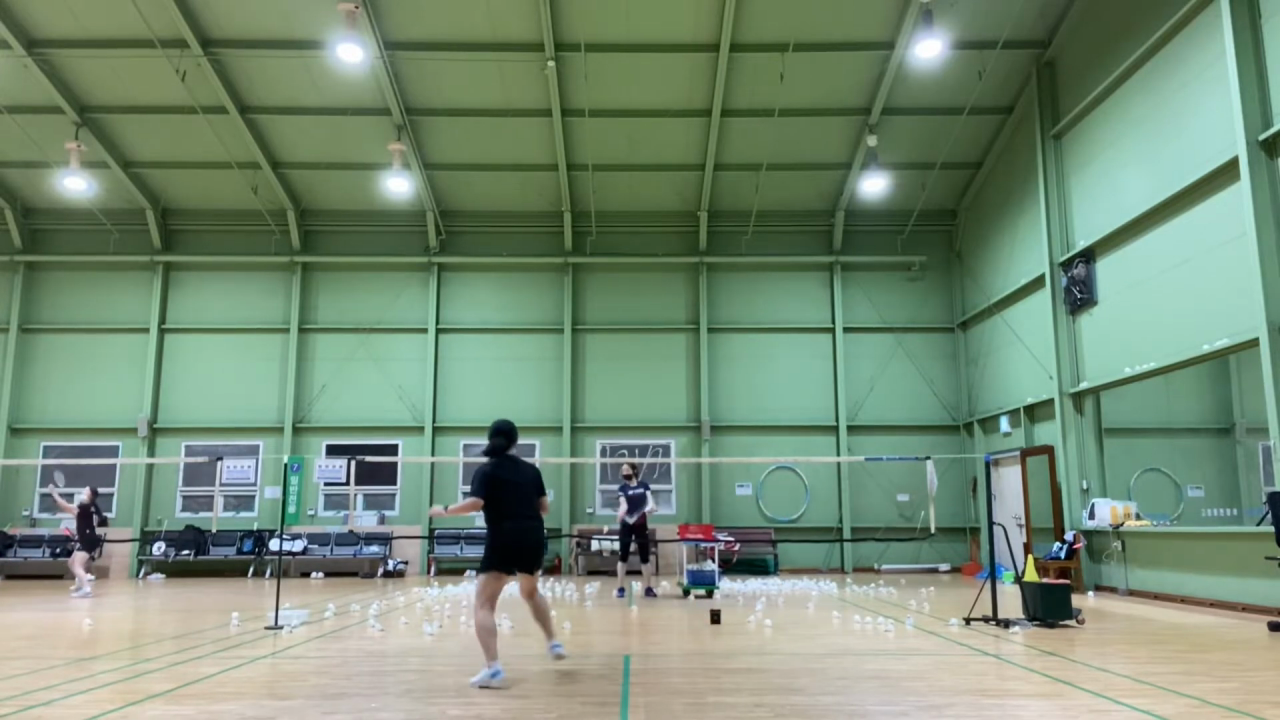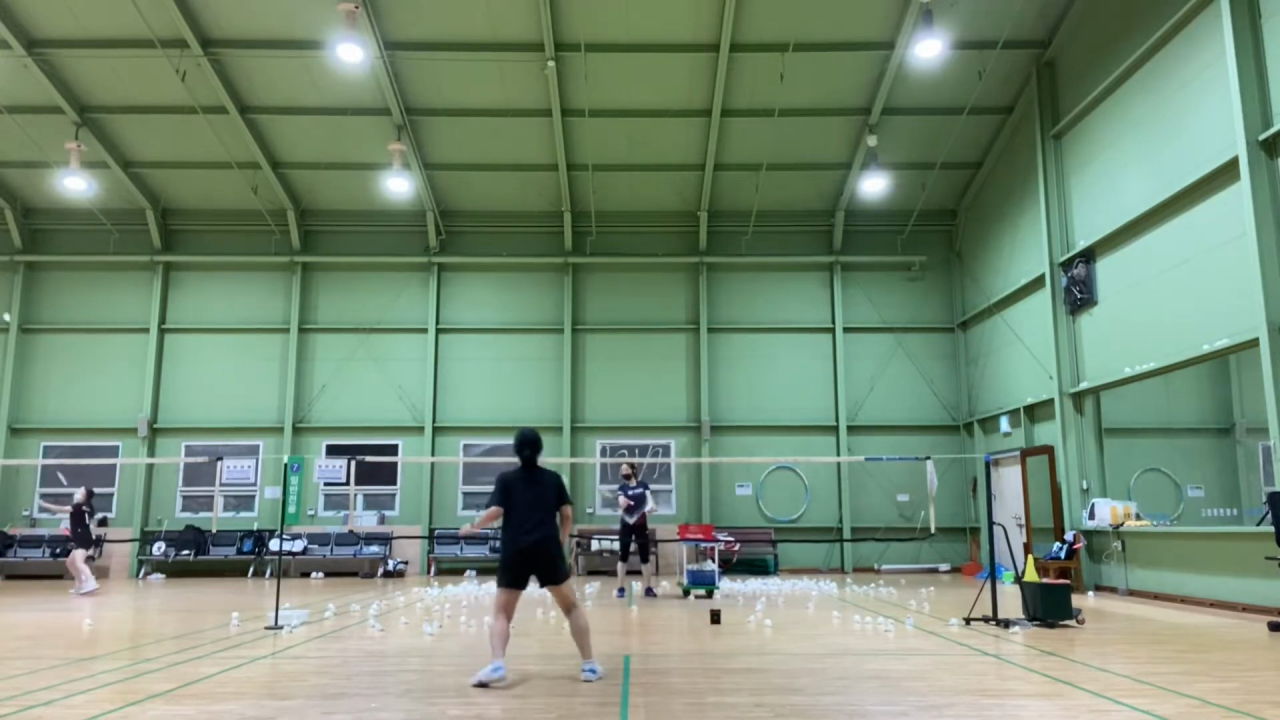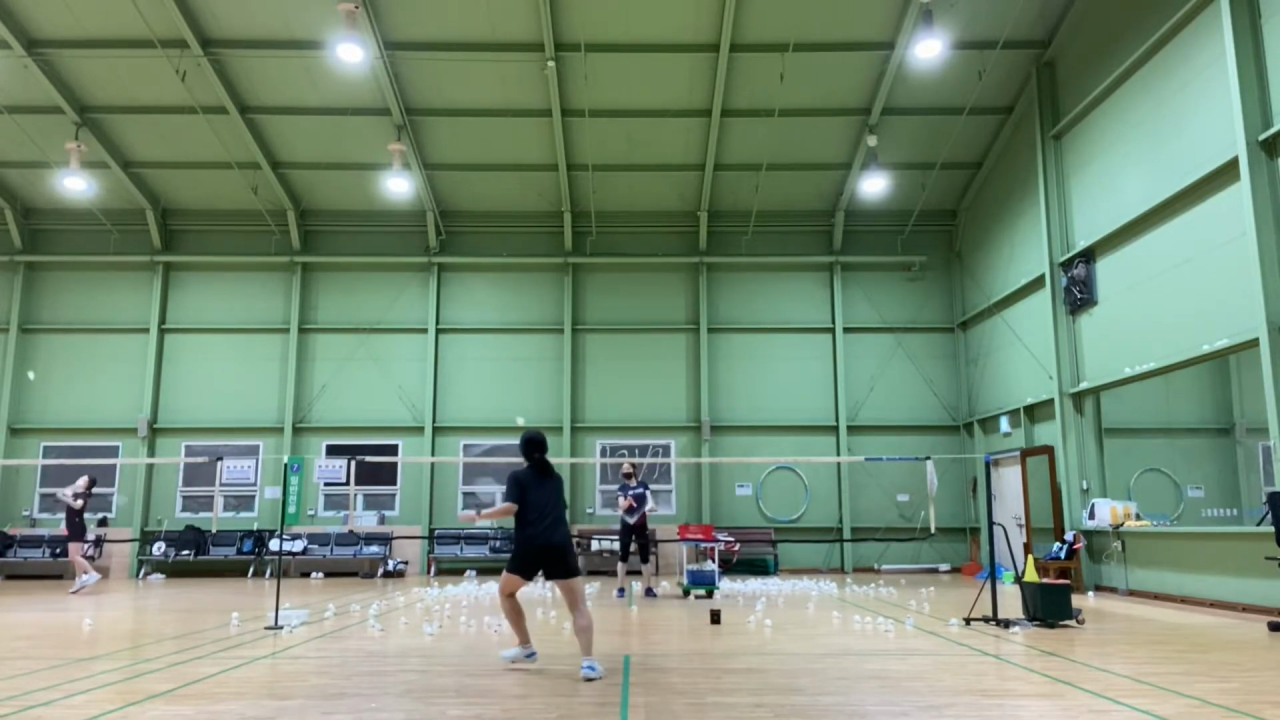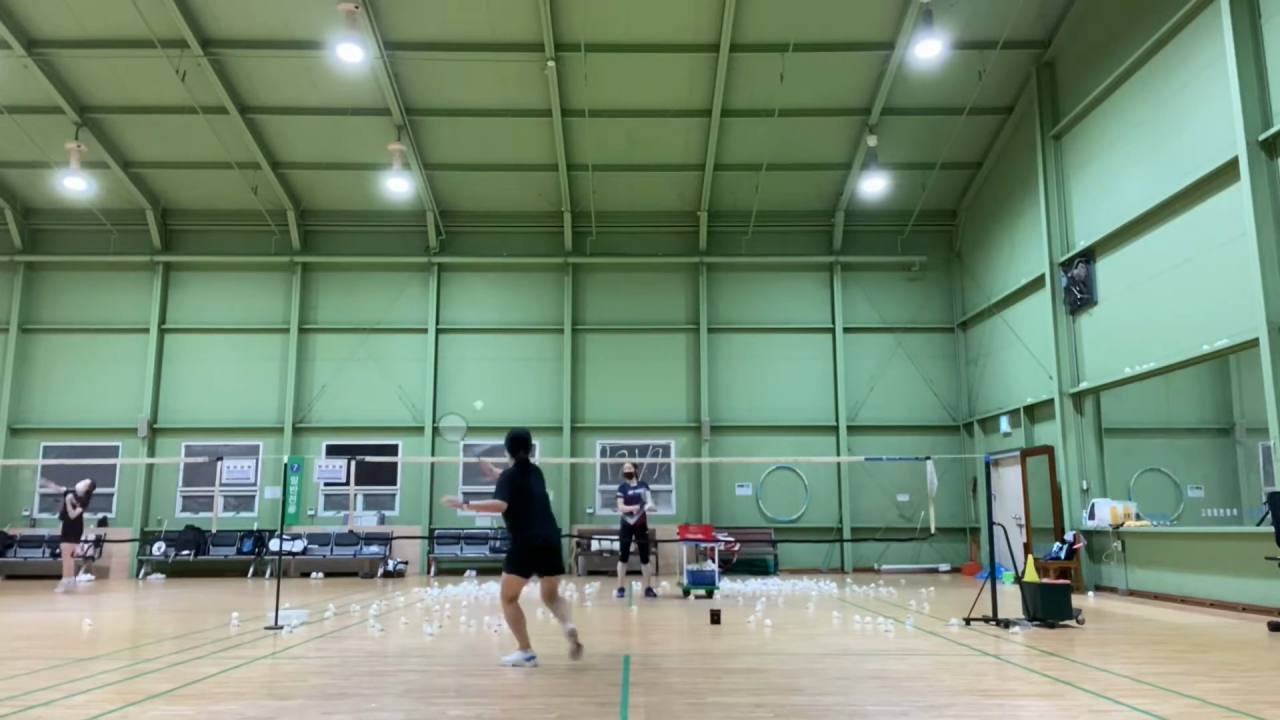
dt=0.2s
person 1, frame 1
left shoulder: (486, 470)
right shoulder: (530, 469)
left elbow: (475, 504)
right elbow: (544, 506)
left wrist: (445, 511)
left hip: (502, 541)
right hip: (533, 540)
left knee: (483, 606)
right knee: (530, 592)
left ankle: (493, 668)
right ankle: (553, 644)
person 1, frame 2
left shoulder: (506, 479)
right shoulder: (553, 478)
left elbow: (495, 512)
right elbow: (567, 516)
left wrist: (473, 526)
right wrist: (560, 542)
left hip: (515, 552)
right hip: (548, 549)
left knee: (501, 615)
right knee: (572, 607)
left ankle: (497, 665)
right ankle: (589, 665)
person 1, frame 3
left shoulder: (517, 477)
right shoulder: (556, 478)
left elbow: (510, 508)
left wrist: (477, 515)
left hip: (528, 546)
right hip: (560, 546)
left knee: (506, 592)
right knee: (578, 606)
left ankle: (526, 648)
right ankle: (588, 663)
person 1, frame 4
left shoulder: (509, 475)
right shoulder: (534, 471)
left elbow: (500, 505)
left wrist: (465, 504)
left hip: (525, 545)
right hip: (551, 541)
left knee: (508, 599)
right knee: (552, 597)
left ankle: (526, 652)
right ankle: (568, 627)
